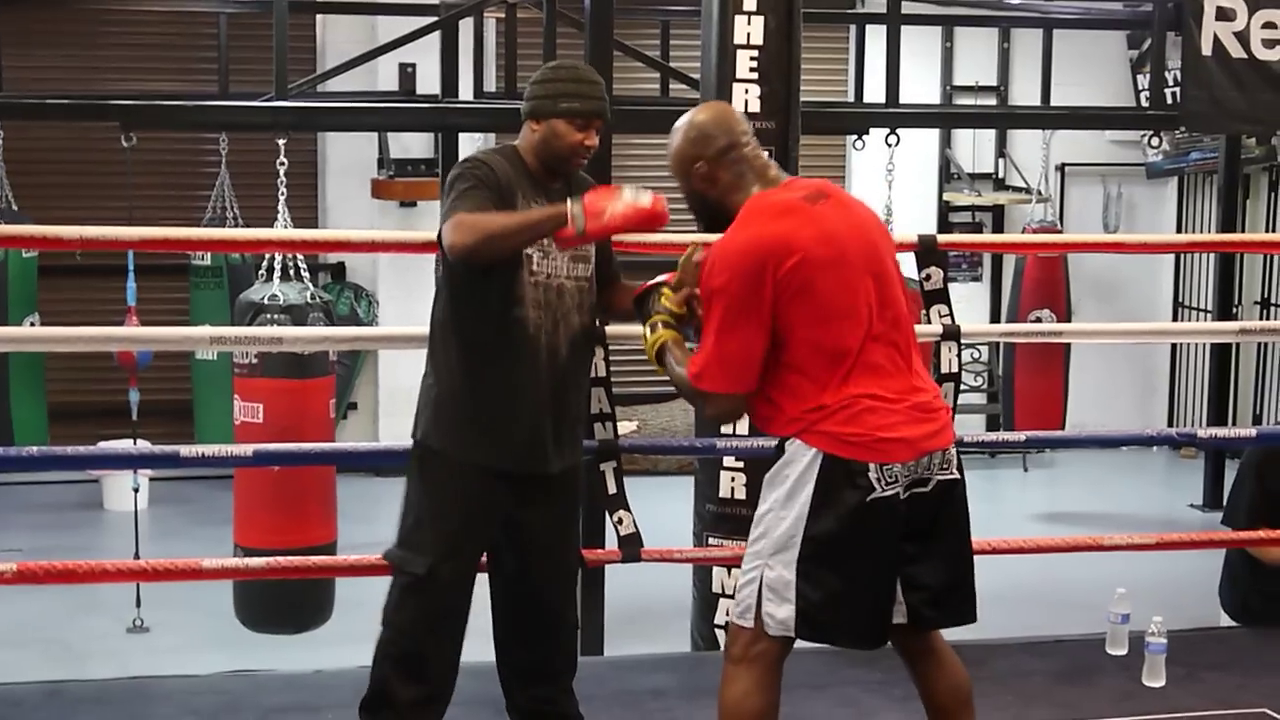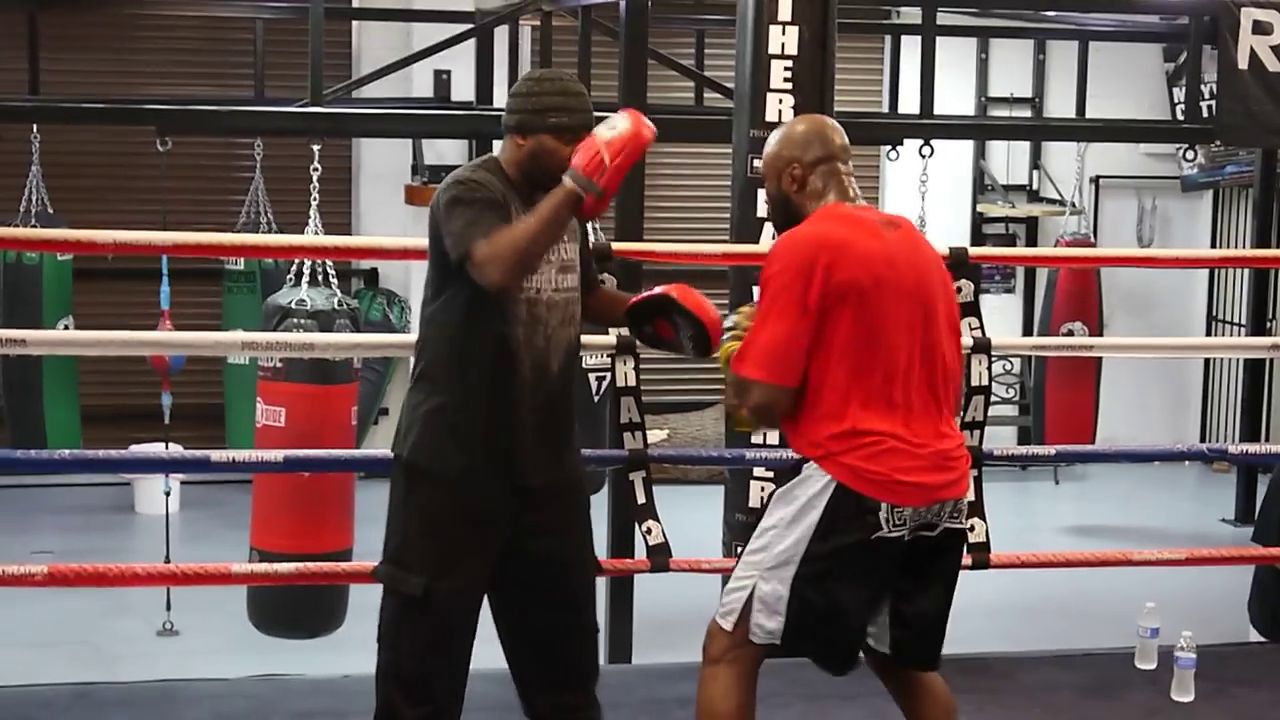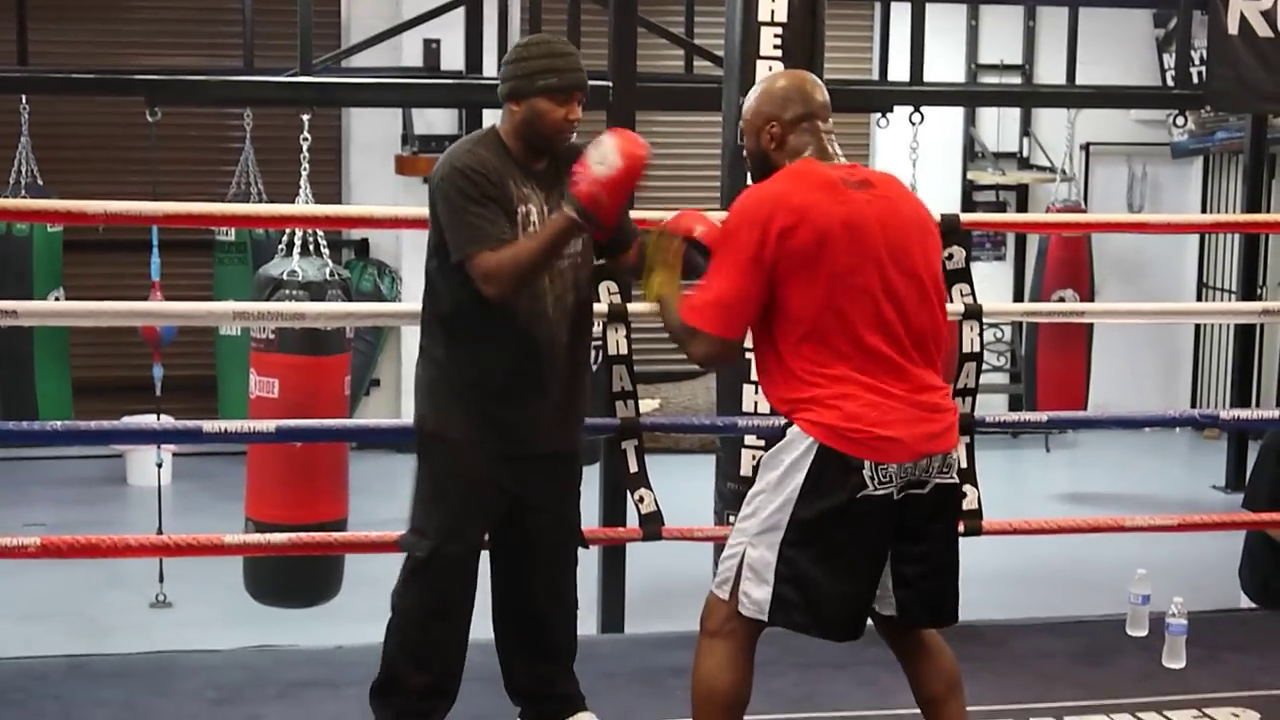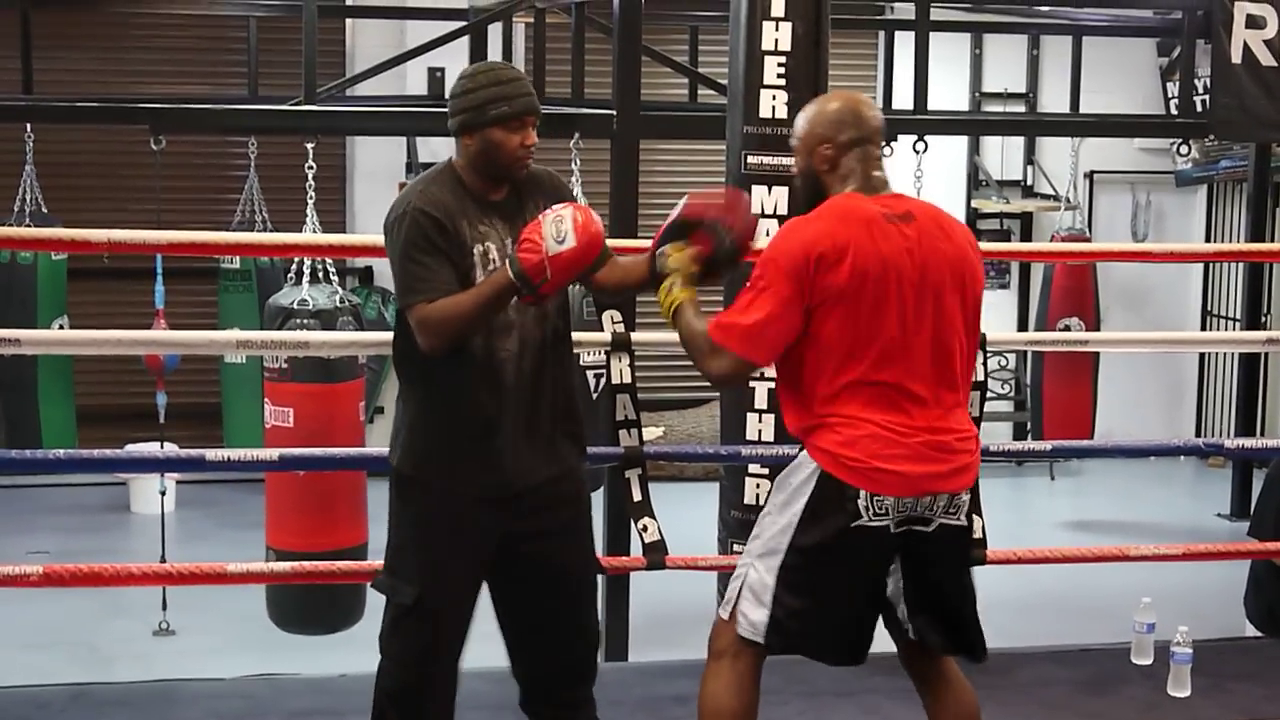
dt=0.5s
person 1, frame 1
left shoulder: (583, 192)
right shoulder: (484, 175)
left elbow: (605, 294)
right elbow: (463, 239)
right wrist: (570, 215)
left hip: (551, 434)
right hip: (466, 433)
left knee: (545, 590)
right knee: (433, 584)
person 1, frame 2
left shoulder: (567, 201)
right shoulder: (469, 193)
left elbow: (582, 297)
right elbow: (499, 269)
left wrist: (644, 311)
right wrist: (574, 187)
left hip: (544, 447)
right hip: (458, 448)
left knee: (563, 595)
right knee: (434, 604)
person 1, frame 3
left shoulder: (574, 162)
right shoulder: (464, 171)
left elbow: (614, 245)
right elbow: (494, 277)
right wrist: (575, 213)
left hip: (548, 411)
right hip: (466, 413)
left knee: (544, 566)
right knee: (444, 565)
person 1, frame 4
left shoulder: (545, 189)
right shoulder: (423, 211)
left elbow: (600, 271)
right elbow: (431, 330)
left wrist: (664, 265)
right wrist: (512, 279)
left hip: (544, 450)
right hip: (446, 457)
left knee: (560, 606)
right knee: (426, 613)
person 2, frame 1
left shoulder: (741, 249)
right shoulder: (847, 206)
left elbow: (721, 403)
left wrist: (663, 335)
left hip: (844, 461)
right hip: (928, 447)
left knee: (753, 646)
right knee: (920, 635)
person 2, frame 2
left shoulder: (801, 249)
right shoulder: (919, 247)
left elbow: (762, 403)
left wrist: (735, 350)
right wrist: (765, 336)
left hip: (854, 487)
right hip: (941, 486)
left knee: (729, 650)
right knee: (902, 660)
person 2, frame 3
left shoulder: (766, 206)
right shoulder: (903, 200)
left elbow: (704, 333)
left wrist: (661, 275)
left hip: (842, 450)
right hip: (929, 443)
left knee: (727, 621)
right knee: (911, 625)
person 2, frame 4
left shoulder: (808, 240)
right shoulder: (955, 235)
left elbow: (722, 361)
left wrist: (676, 291)
left hip: (848, 478)
right hip: (946, 478)
left knee: (734, 646)
right knee: (931, 655)
